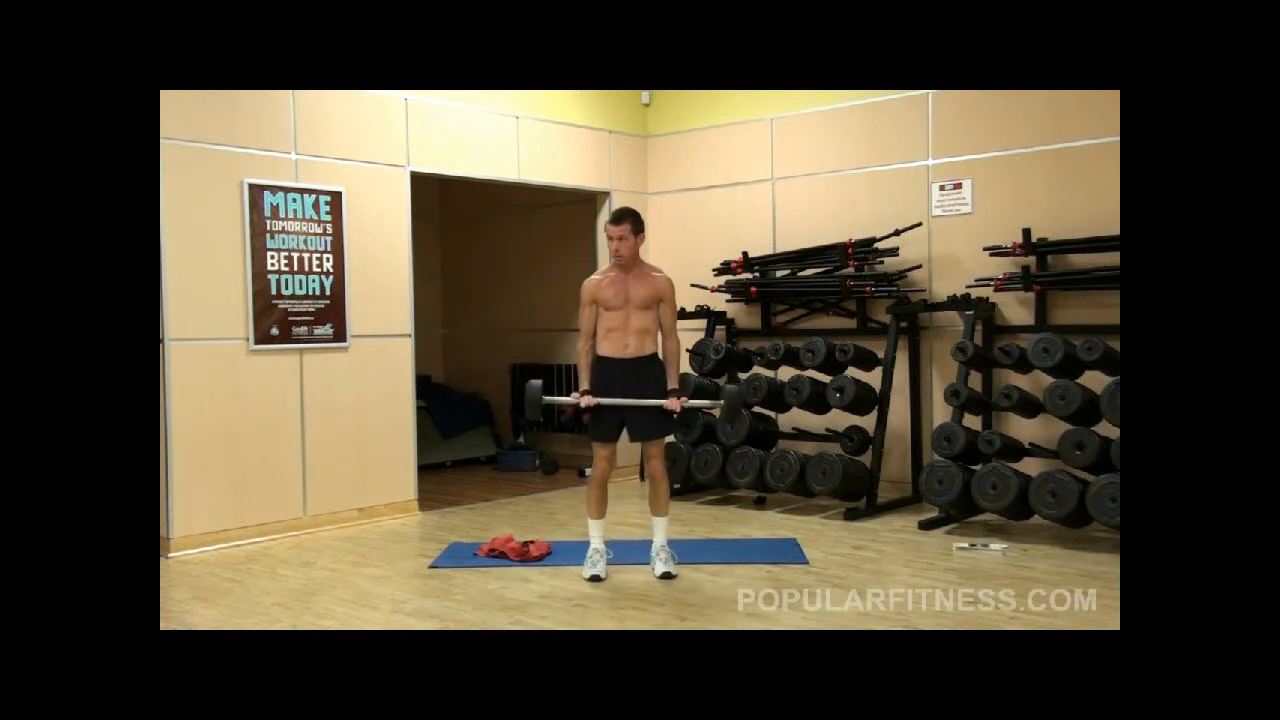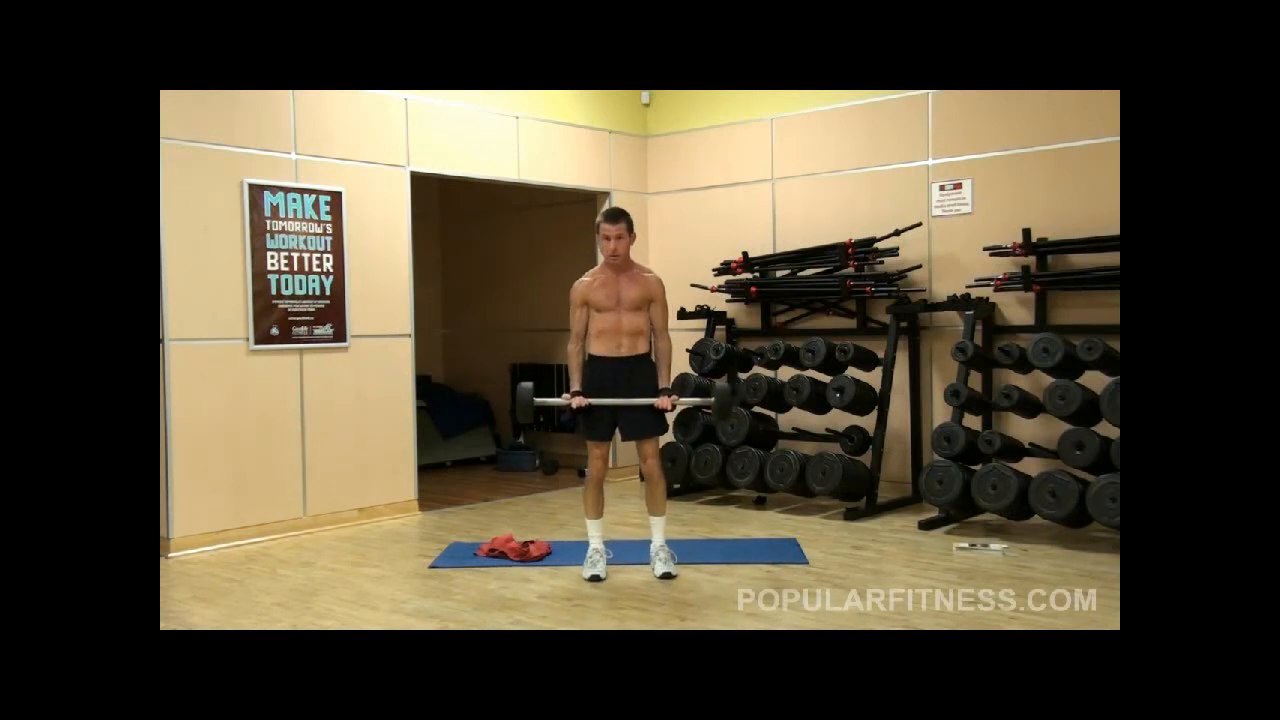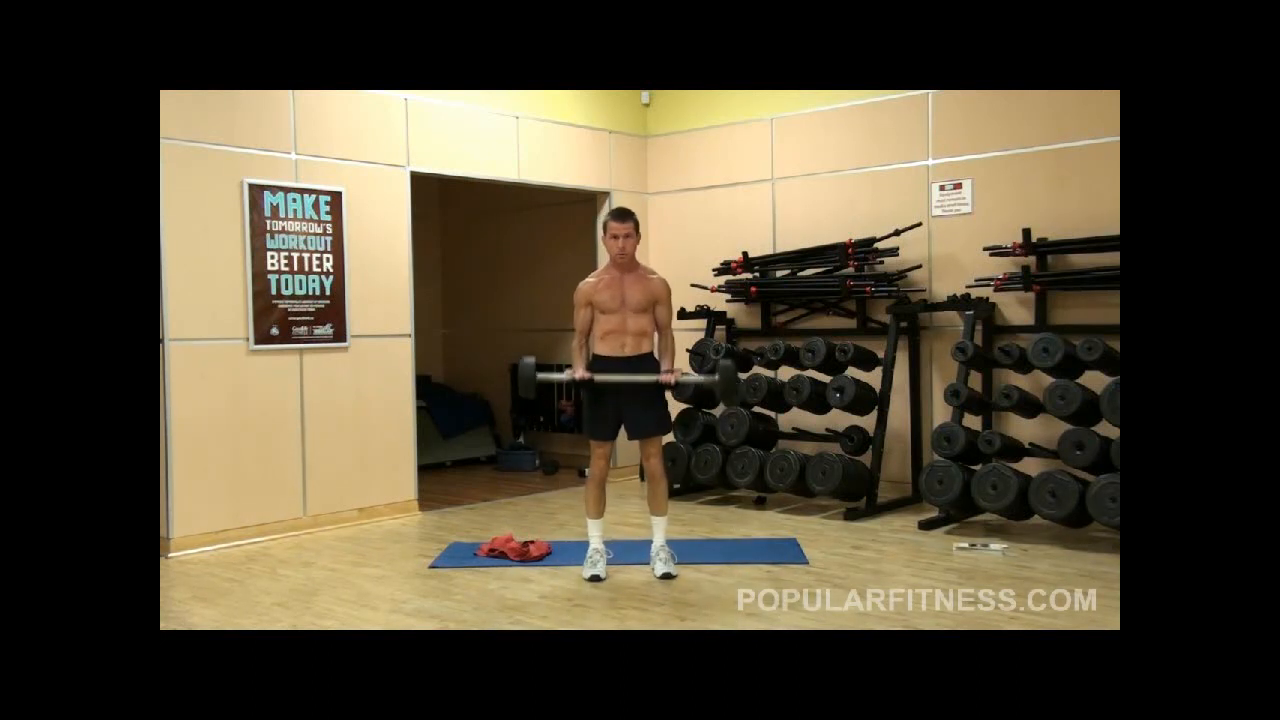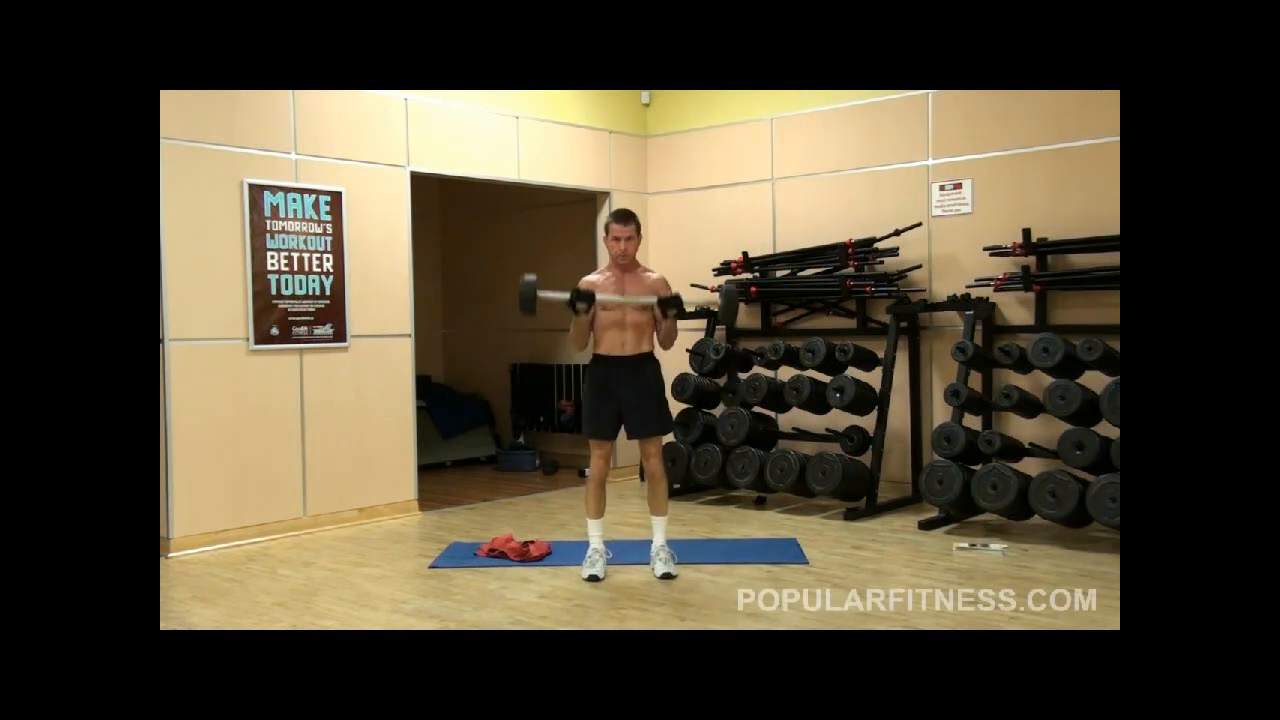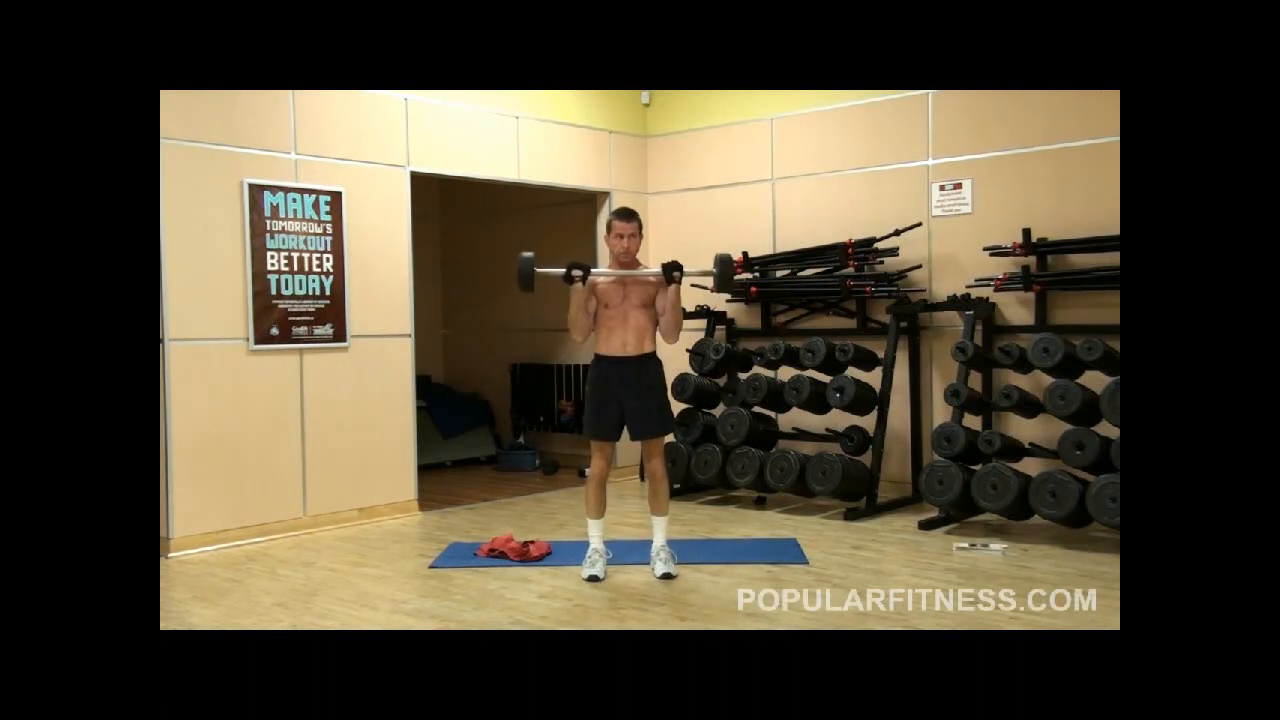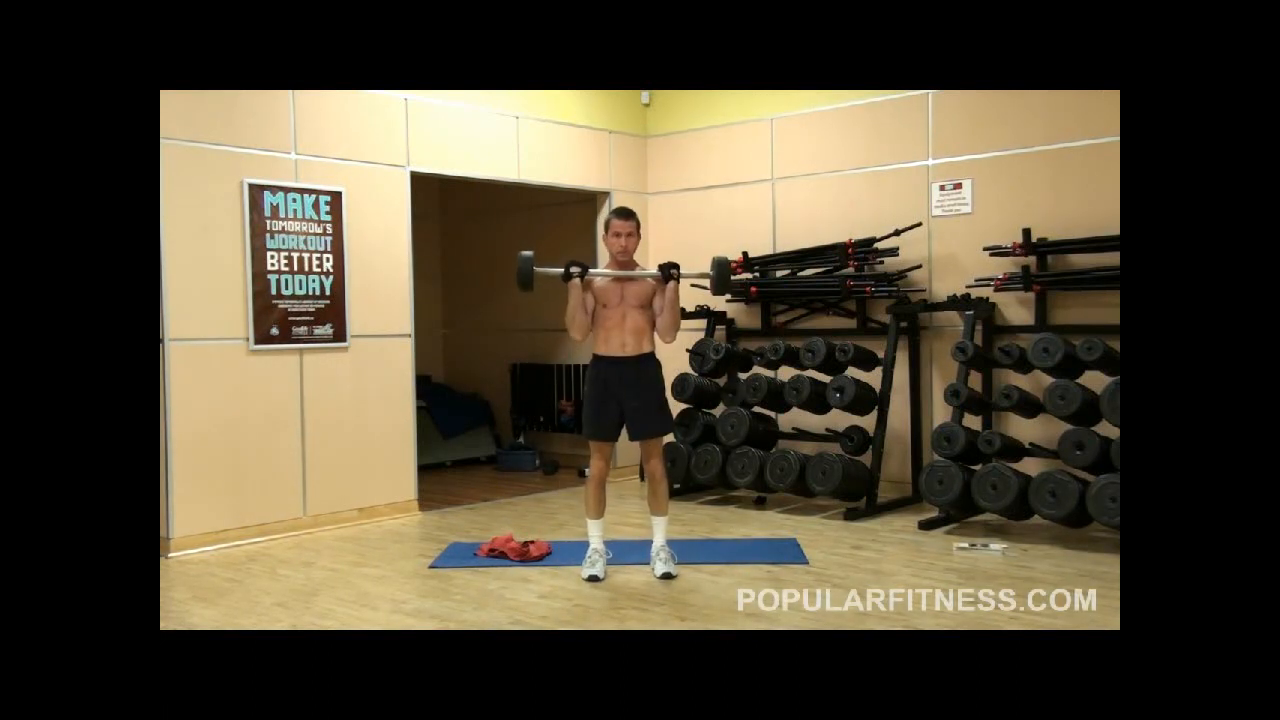
dt=0.4s
person 1, frame 1
left shoulder: (660, 282)
right shoulder: (593, 285)
left elbow: (670, 337)
right elbow: (586, 340)
left wrist: (673, 387)
right wrist: (584, 386)
left hip: (647, 372)
right hip: (606, 374)
left knee: (655, 464)
right knee: (601, 466)
left ankle: (660, 545)
right ankle: (596, 547)
person 1, frame 2
left shoulder: (650, 282)
right shoulder: (583, 286)
left elbow: (661, 337)
right elbow: (576, 341)
left wrist: (664, 386)
right wrist: (575, 388)
left hip: (639, 371)
right hip: (598, 372)
left knee: (651, 462)
right knee: (596, 464)
left ankle: (659, 545)
right ankle: (596, 547)
person 1, frame 3
left shoulder: (656, 284)
right shoulder: (588, 287)
left elbow: (665, 332)
right elbow: (580, 337)
left wrist: (668, 367)
right wrist: (578, 367)
left hip: (644, 372)
right hip: (603, 373)
left knee: (654, 461)
right knee: (598, 463)
left ankle: (659, 545)
right ankle: (596, 547)
person 1, frame 4
left shoulder: (656, 282)
right shoulder: (590, 283)
left elbow: (667, 341)
right elbow: (578, 343)
left wrist: (669, 315)
right wrist: (580, 312)
left hip: (644, 371)
right hip: (603, 372)
left knee: (653, 460)
right knee: (598, 462)
left ankle: (659, 544)
right ankle: (595, 546)
person 1, frame 5
left shoulder: (656, 281)
right shoulder: (593, 282)
left elbow: (671, 334)
right elbow: (579, 334)
left wrist: (673, 287)
right wrist: (577, 287)
left hip: (646, 371)
right hip: (605, 372)
left knee: (655, 461)
right knee: (599, 463)
left ankle: (660, 545)
right ankle: (596, 547)
person 1, frame 6
left shoulder: (654, 282)
right shoulder: (591, 283)
left elbow: (668, 333)
right elbow: (577, 331)
left wrist: (672, 285)
right wrist: (574, 284)
left hip: (644, 371)
right hip: (603, 372)
left knee: (654, 461)
right knee: (598, 463)
left ankle: (660, 545)
right ankle: (596, 547)
